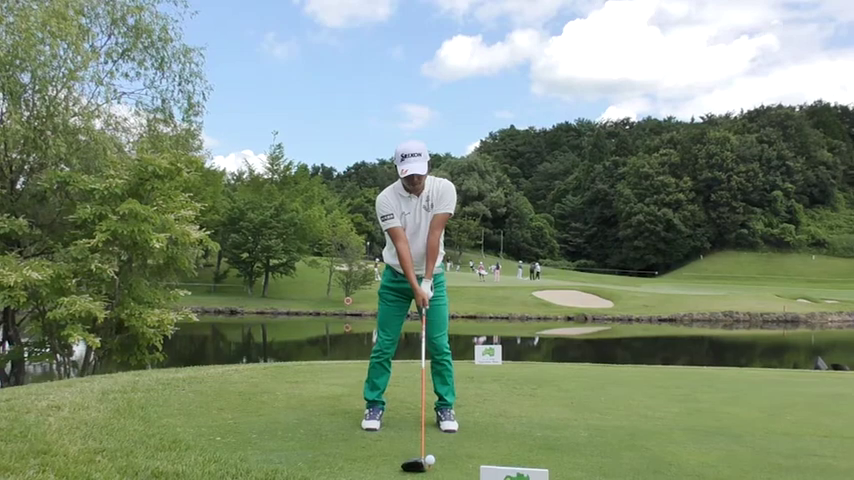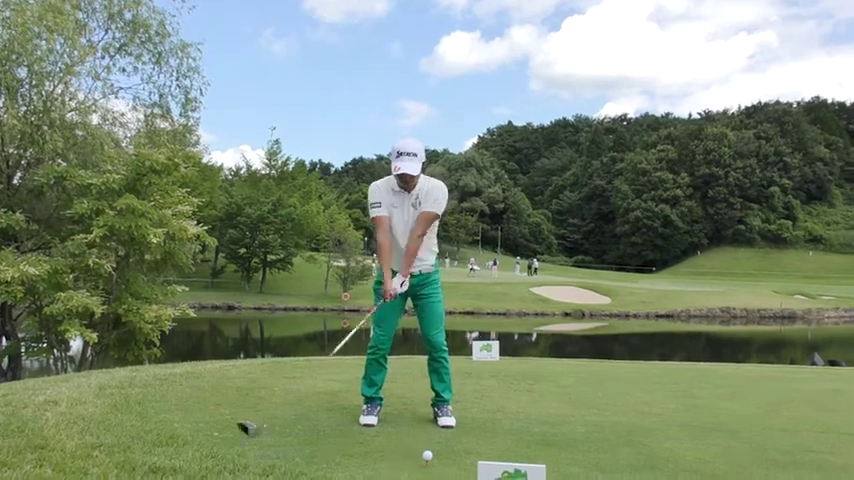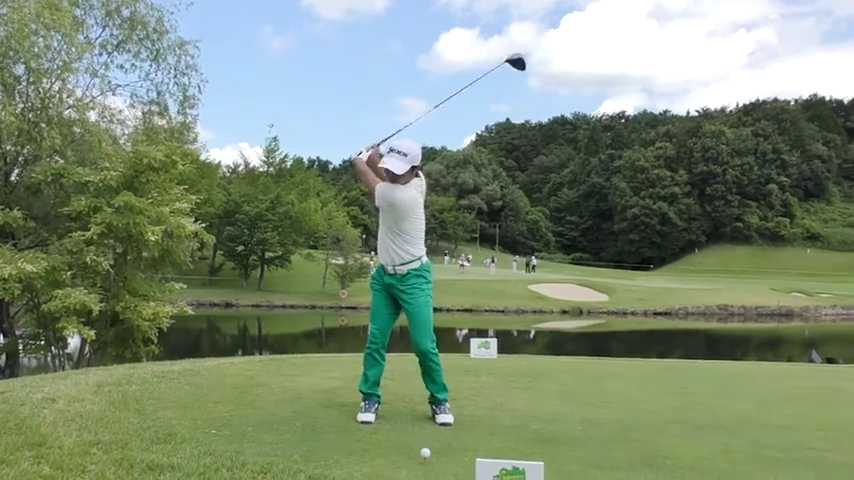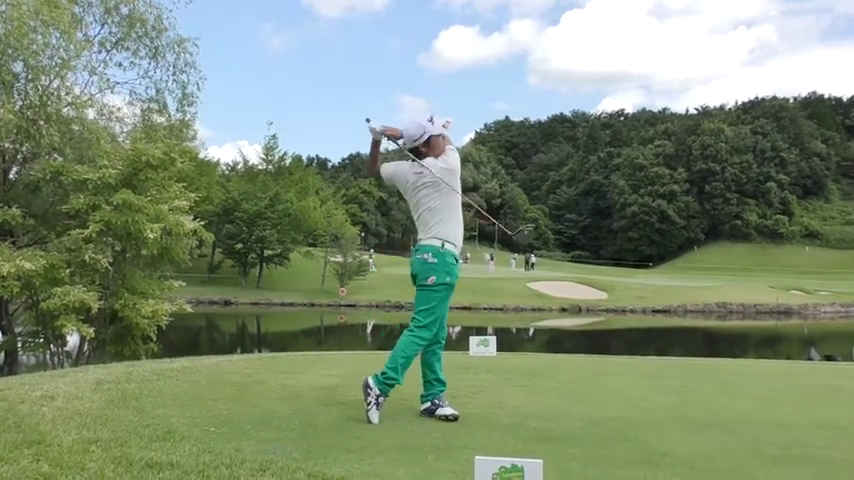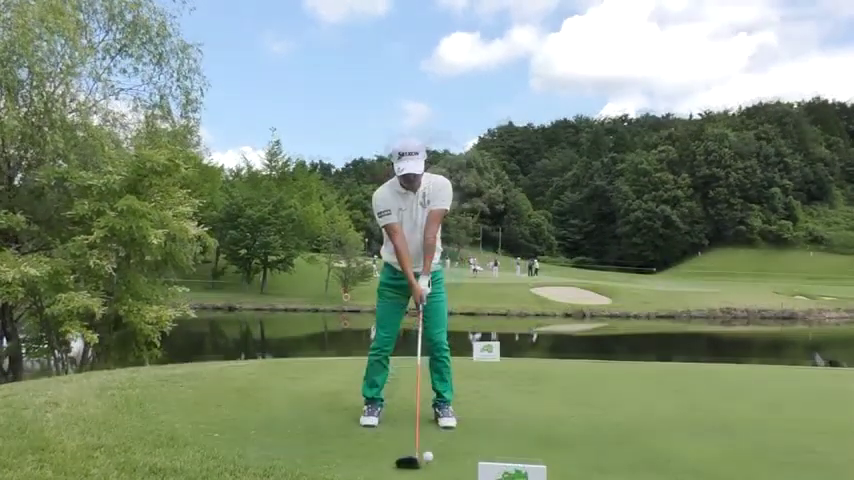
dt=1s
person 1, frame 1
left shoulder: (444, 189)
right shoulder: (386, 199)
left elbow: (434, 236)
right elbow: (401, 244)
left wrist: (427, 280)
right wrist: (415, 287)
left hip: (432, 277)
right hip: (396, 278)
left knee: (439, 345)
right knee: (384, 345)
left ankle: (445, 407)
right ankle: (374, 405)
person 1, frame 2
left shoulder: (436, 189)
right shoulder: (378, 189)
left elbow: (418, 233)
right elbow: (382, 234)
left wrist: (405, 275)
right wrist: (387, 277)
left hip: (426, 275)
right hip: (390, 275)
left knee: (436, 343)
right knee: (380, 342)
left ankle: (442, 403)
right ankle: (371, 401)
person 1, frame 3
left shoulder: (398, 196)
right shoulder: (417, 180)
left elbow: (371, 180)
right elbow: (383, 178)
left wrist: (360, 163)
right wrist: (374, 161)
left hip: (413, 277)
right hip: (385, 274)
left knee: (424, 344)
right knee: (376, 339)
left ankle: (439, 401)
right ankle: (370, 398)
person 1, frame 4
left shoulder: (402, 171)
right shoulder: (448, 165)
left elbow: (374, 169)
right elbow: (448, 143)
left wrist: (377, 138)
right wrist: (400, 133)
left hip: (426, 255)
right hip: (440, 258)
left knee: (435, 335)
right knee: (422, 328)
left ankle: (433, 398)
right ankle: (381, 383)
person 1, frame 5
left shoulder: (440, 185)
right shoulder: (382, 195)
left elbow: (431, 232)
right elbow: (398, 240)
left wrist: (425, 276)
right wrist: (412, 283)
left hip: (430, 272)
right hip: (395, 274)
left knee: (438, 341)
right knee: (382, 341)
left ankle: (443, 403)
right ankle: (372, 402)
